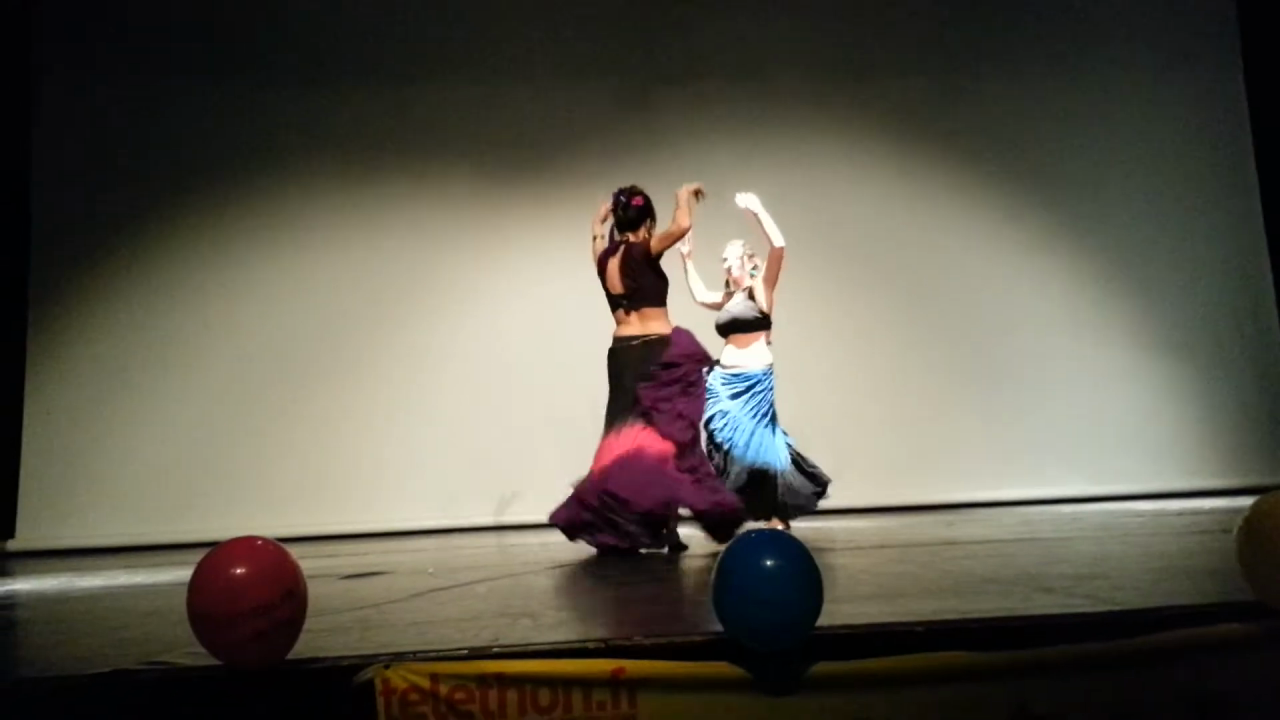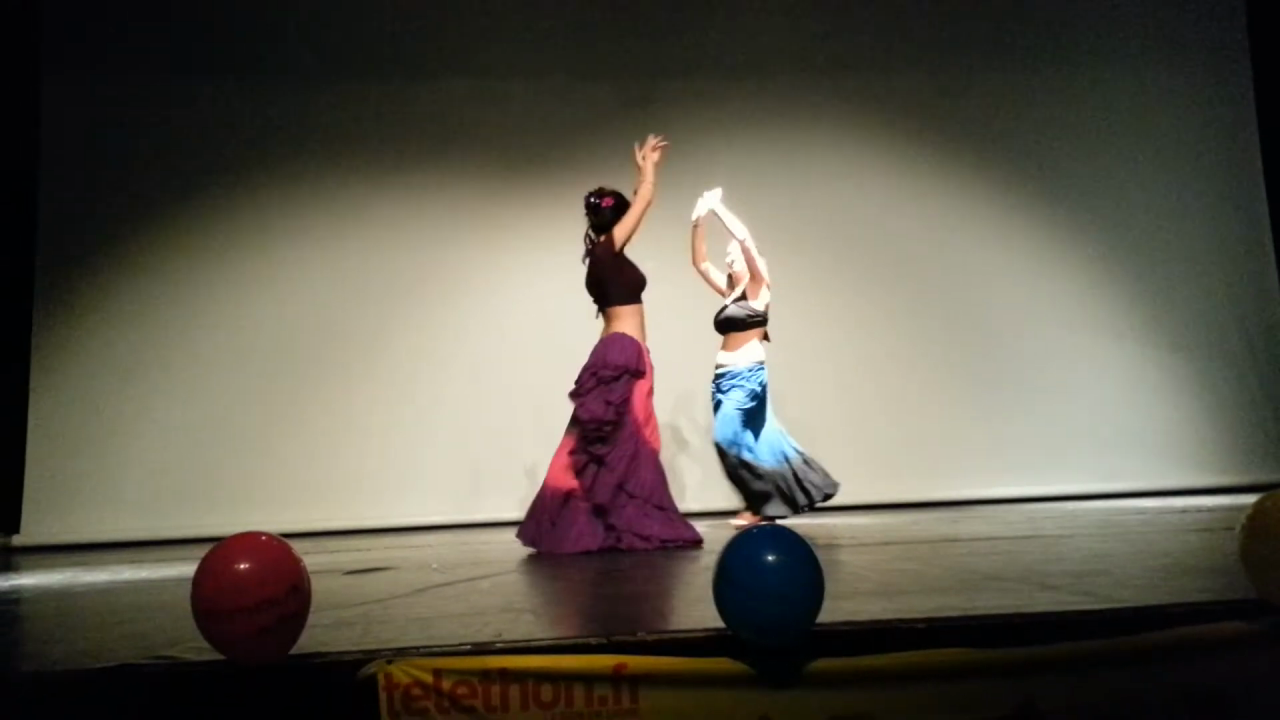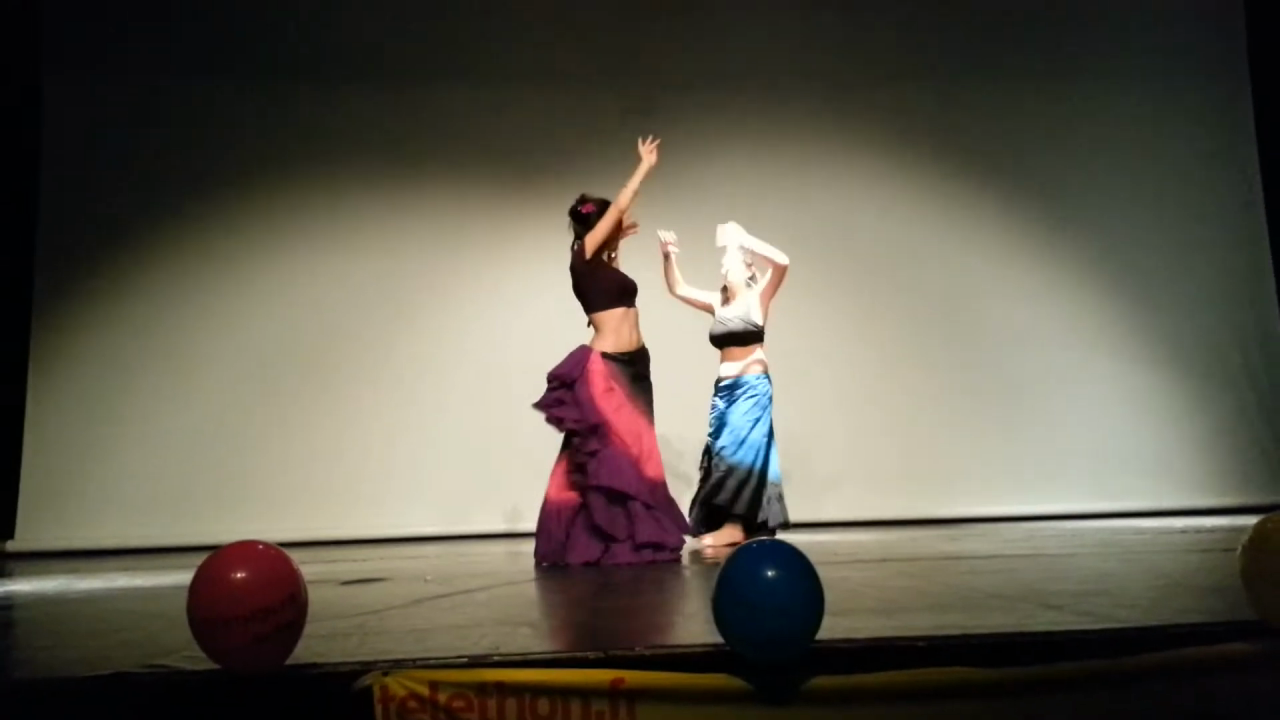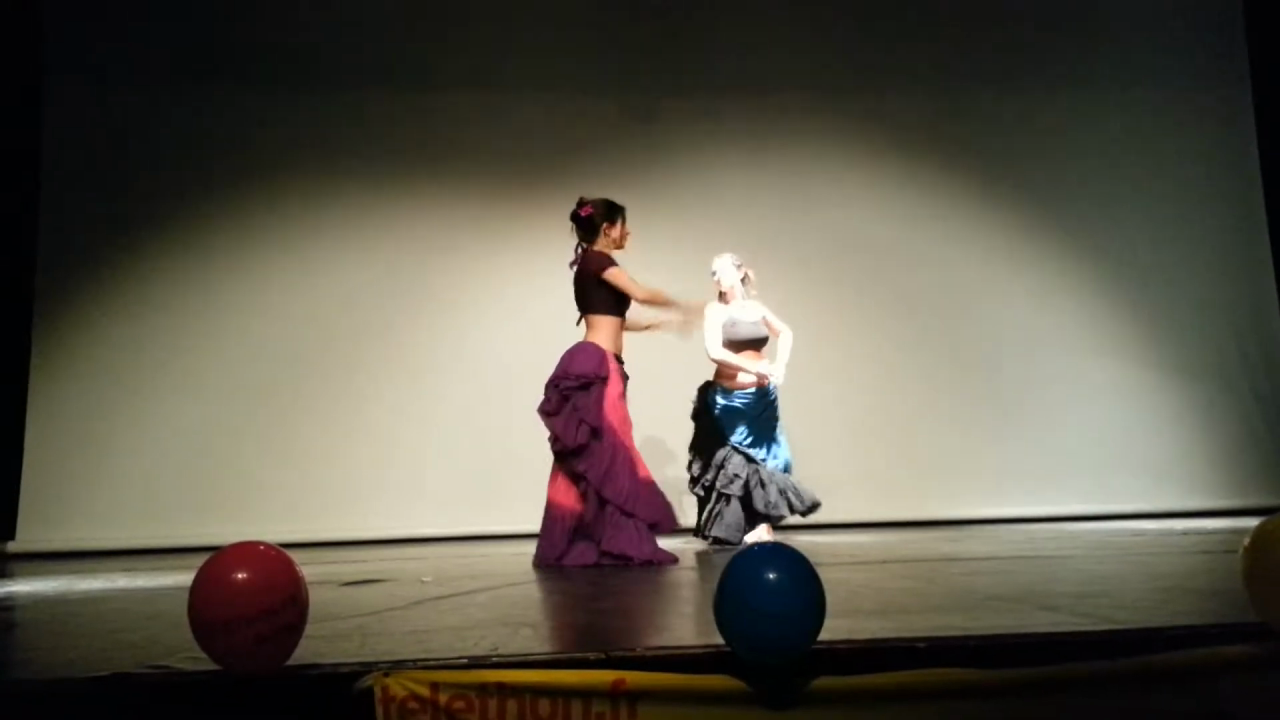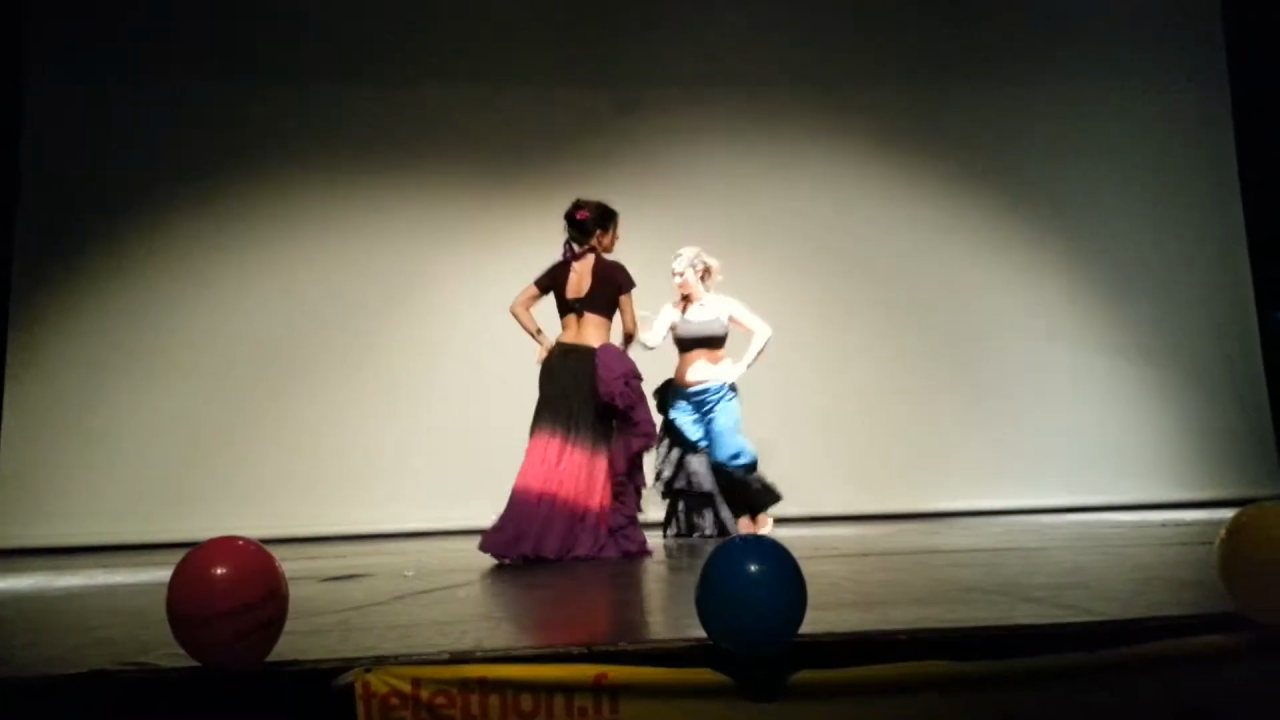
dt=0.5s
person 1, frame 1
left shoulder: (606, 258)
right shoulder: (641, 253)
right elbow: (682, 225)
left wrist: (599, 227)
right wrist: (684, 196)
left hip: (622, 355)
right hip: (661, 354)
left knee: (629, 438)
right knee: (668, 435)
left ankle: (617, 531)
right ankle: (659, 530)
person 1, frame 2
left shoulder: (605, 255)
right shoulder: (607, 251)
left elbow: (633, 207)
right elbow: (641, 202)
left wrist: (643, 170)
right wrist: (648, 164)
left hip: (615, 354)
right hip: (622, 355)
left knee: (611, 445)
right knee: (623, 444)
left ankle: (583, 529)
right ankle: (627, 530)
person 1, frame 3
left shoulder: (602, 264)
right shoulder: (582, 259)
right elbow: (617, 207)
left wrist: (619, 240)
right wrist: (645, 166)
left hip: (634, 365)
right hip: (605, 368)
left knee: (629, 453)
right knee: (608, 454)
left ankle: (619, 541)
right ankle: (603, 543)
person 1, frame 4
left shoulder: (589, 268)
right shoulder: (599, 261)
left elbow: (616, 322)
right elbow: (642, 295)
left wrist: (666, 320)
right wrist: (680, 306)
left hip: (595, 366)
right hip: (594, 366)
left knee: (601, 455)
right knee: (601, 454)
left ankle: (581, 545)
right ankle: (601, 546)
person 1, frame 5
left shoulder: (559, 270)
right shoulder: (613, 271)
left elbow: (518, 307)
right elbow: (630, 327)
left wrist: (543, 340)
right wrist: (620, 353)
left hip: (559, 363)
right hip: (596, 364)
left knee: (557, 450)
right knee: (596, 450)
left ankle: (540, 538)
right ankle: (592, 538)
person 2, frame 1
left shoulder: (761, 289)
right shoulder: (727, 297)
left elbow: (778, 247)
right elbow: (700, 294)
left wrist: (756, 209)
right wrist: (687, 257)
left hip: (754, 380)
right hip: (723, 381)
left knee: (757, 446)
right knee: (726, 445)
left ankle: (778, 514)
person 2, frame 2
left shoulder: (758, 287)
right shoulder: (730, 290)
left elbow: (746, 241)
right elbow: (700, 263)
left wrist: (719, 208)
right wrist: (699, 222)
left hip: (747, 377)
right hip: (726, 380)
left knee: (732, 439)
right knee: (746, 442)
left ankle: (760, 505)
right ankle: (760, 506)
person 2, frame 3
left shoulder: (757, 300)
right shoulder: (718, 304)
left elbow: (781, 264)
right elbow: (677, 289)
left wrist: (745, 241)
right wrist: (669, 256)
left hip: (751, 387)
right hip: (725, 391)
left knee: (739, 450)
right knee: (722, 454)
left ankle: (736, 524)
right ankle: (750, 523)
person 2, frame 4
left shoulder: (757, 308)
right shoulder: (715, 310)
left elbow: (786, 333)
right elbow: (715, 352)
left wrist: (780, 367)
right wrist: (758, 369)
left hip: (761, 397)
right hip: (727, 400)
left knee: (765, 457)
right knee: (733, 460)
left ankle: (760, 524)
right ankle: (742, 525)
person 2, frame 5
left shoulder: (724, 305)
right shoulder: (672, 310)
left elbow: (764, 331)
right elbow: (652, 340)
left wrist: (741, 366)
right wrist: (637, 334)
left hip: (718, 393)
right hip: (684, 398)
left knee: (726, 454)
left ankle: (757, 510)
